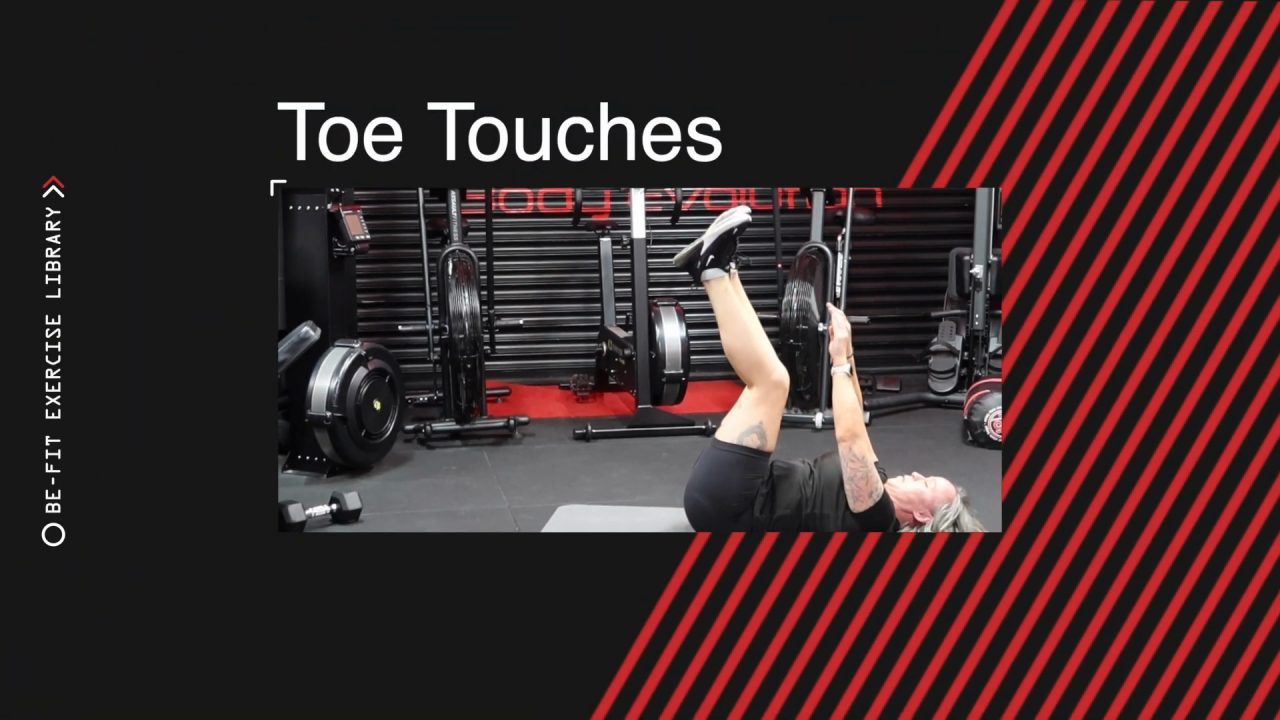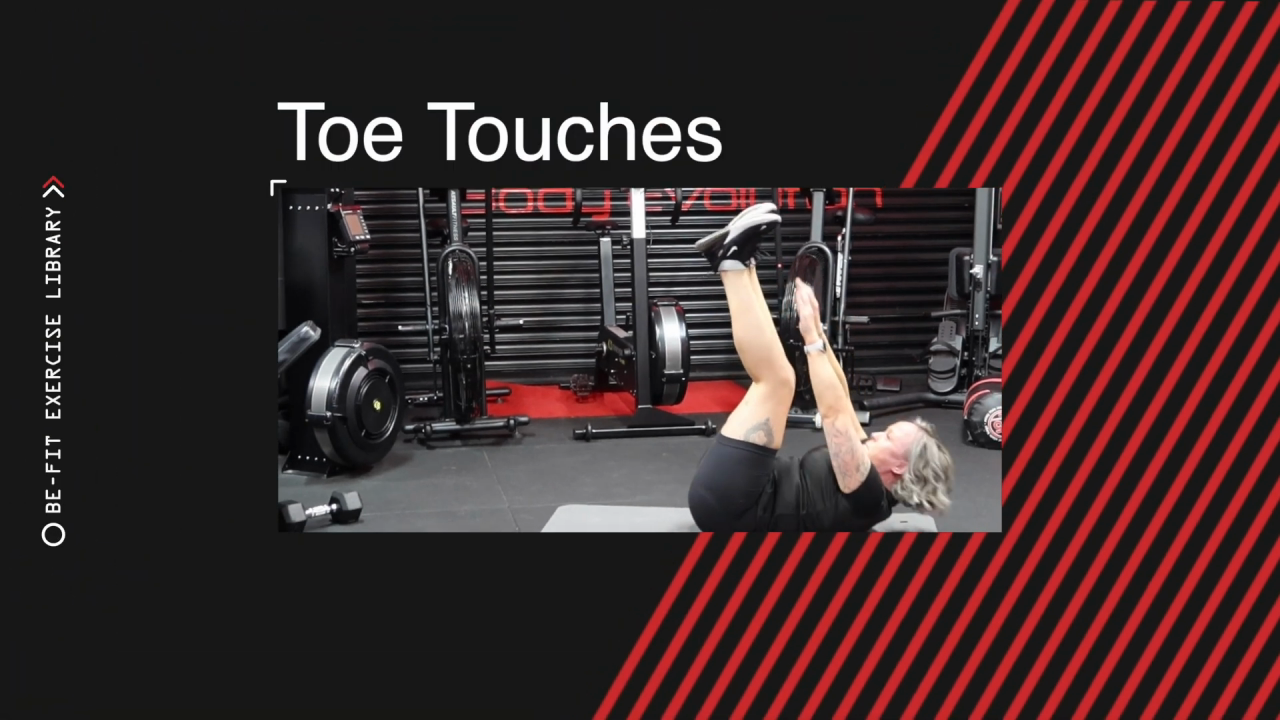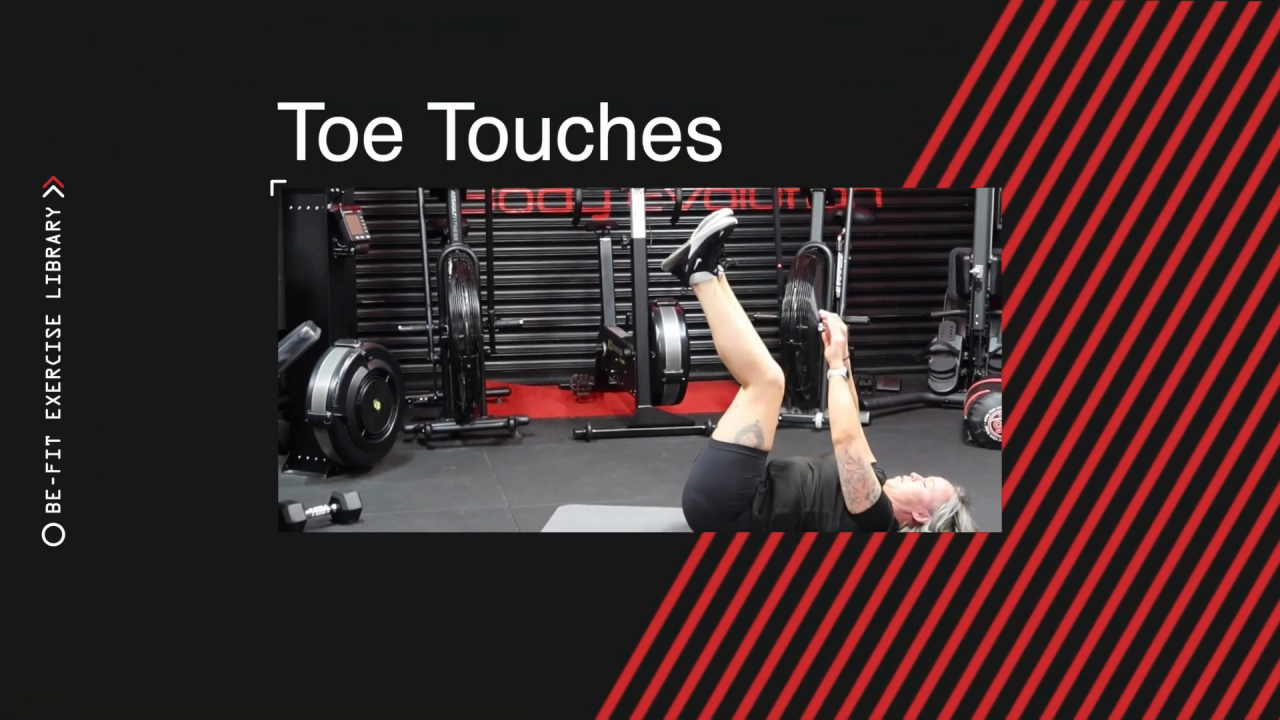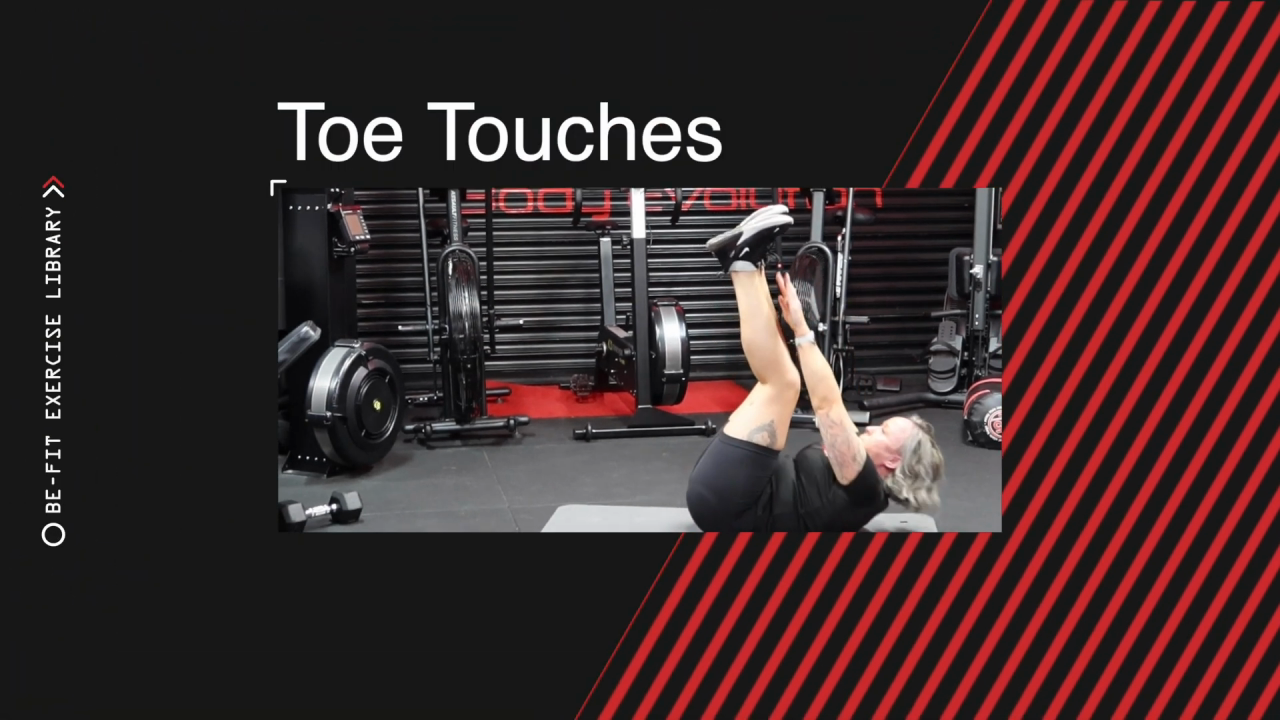
dt=1s
person 1, frame 1
left shoulder: (877, 515)
right shoulder: (878, 488)
left elbow: (849, 435)
right elbow: (855, 427)
left wrist: (840, 362)
right wrist: (846, 354)
left hip: (722, 508)
right hip: (727, 500)
left knee: (770, 380)
right knee: (770, 378)
left ankle: (714, 270)
right ankle: (719, 269)
person 1, frame 2
left shoulder: (871, 498)
right shoulder: (867, 471)
left elbow: (833, 412)
right elbow: (840, 396)
left wrist: (812, 336)
right wrist: (816, 331)
left hip: (724, 503)
right hip: (728, 500)
left knee: (778, 378)
right knee: (776, 375)
left ankle: (733, 262)
right ankle: (741, 263)
person 1, frame 3
left shoulder: (877, 517)
right shoulder: (877, 487)
left elbow: (845, 437)
right elbow: (850, 427)
left wrist: (837, 366)
right wrist: (842, 357)
left hip: (721, 507)
right hip: (725, 500)
left knee: (766, 379)
right knee: (764, 377)
left ankle: (702, 272)
right ankle: (708, 270)
person 1, frame 4
left shoulder: (865, 489)
right shoulder: (863, 467)
left elbow: (828, 404)
right elbow: (827, 403)
left wrist: (803, 332)
right wrist: (798, 327)
left hip: (723, 505)
right hip: (725, 498)
left knee: (782, 380)
right knee: (780, 377)
left ankle: (745, 261)
right ankle: (749, 265)
